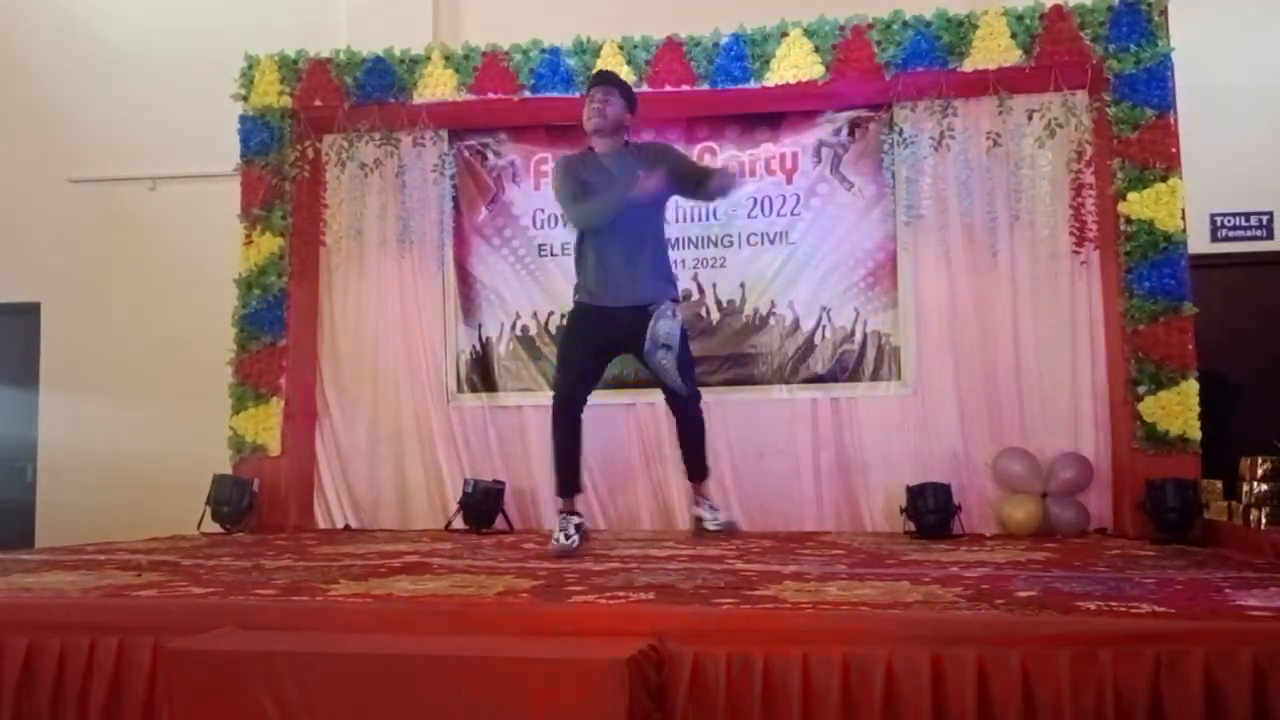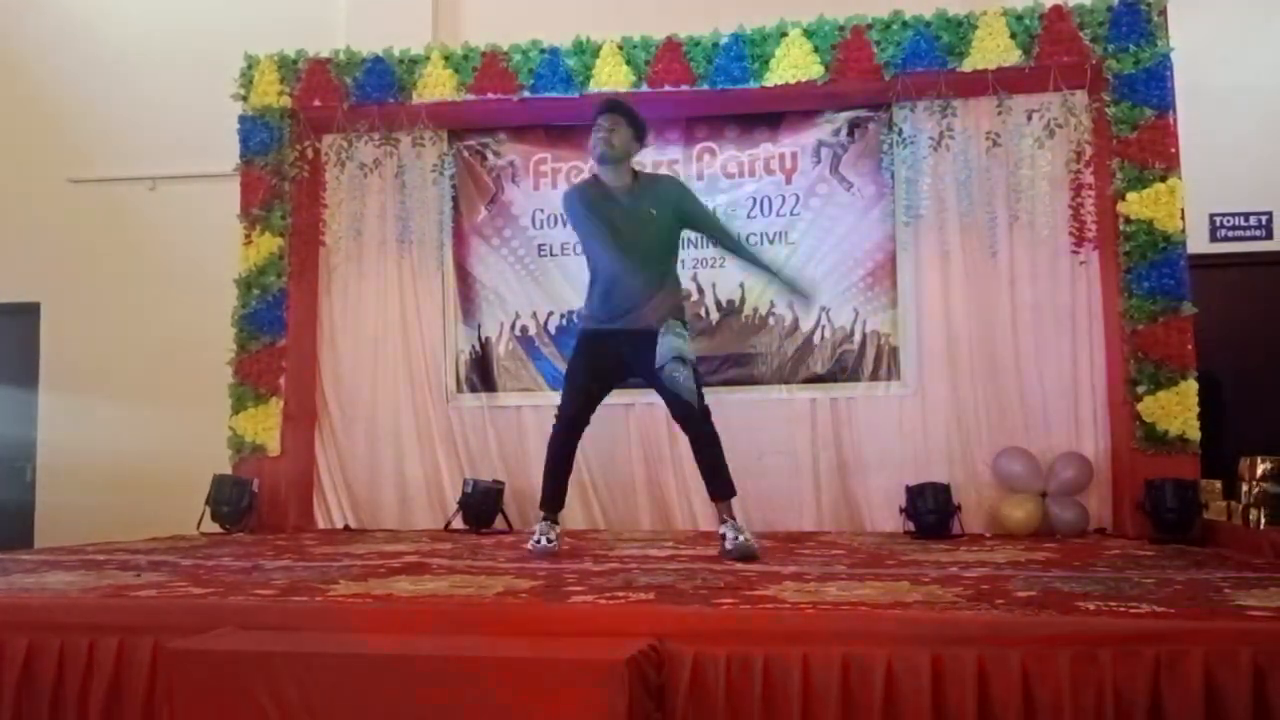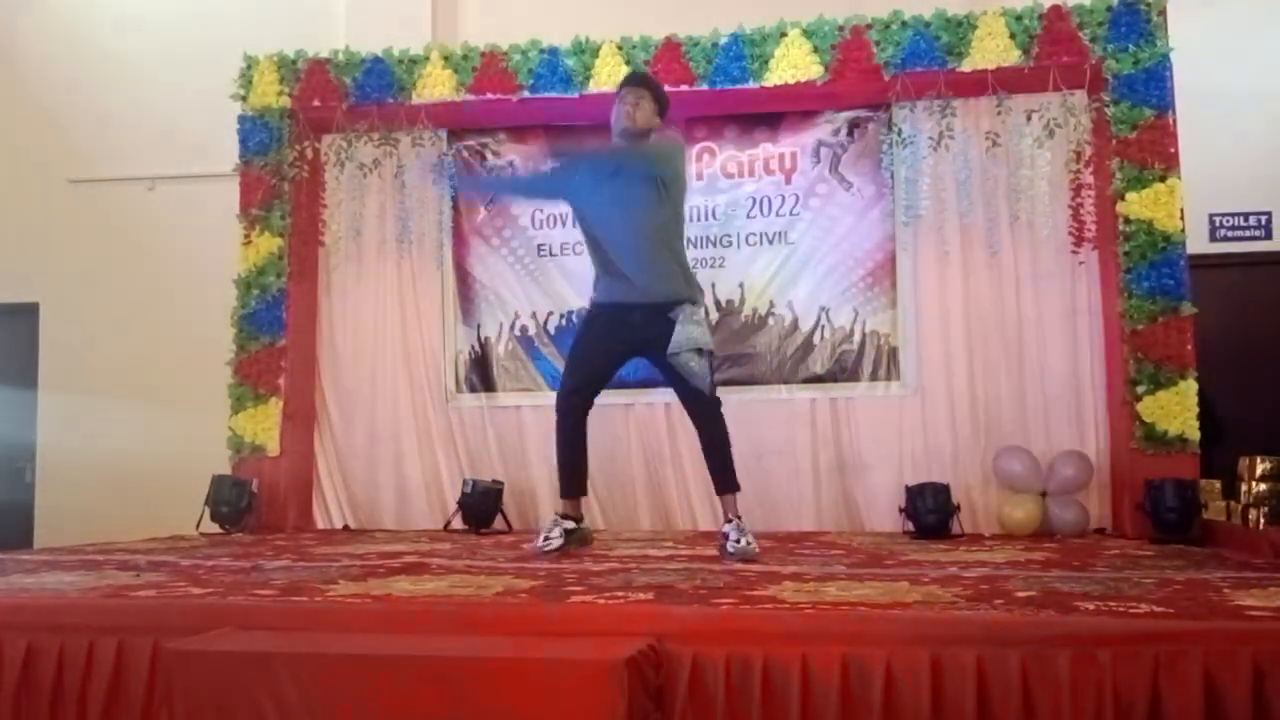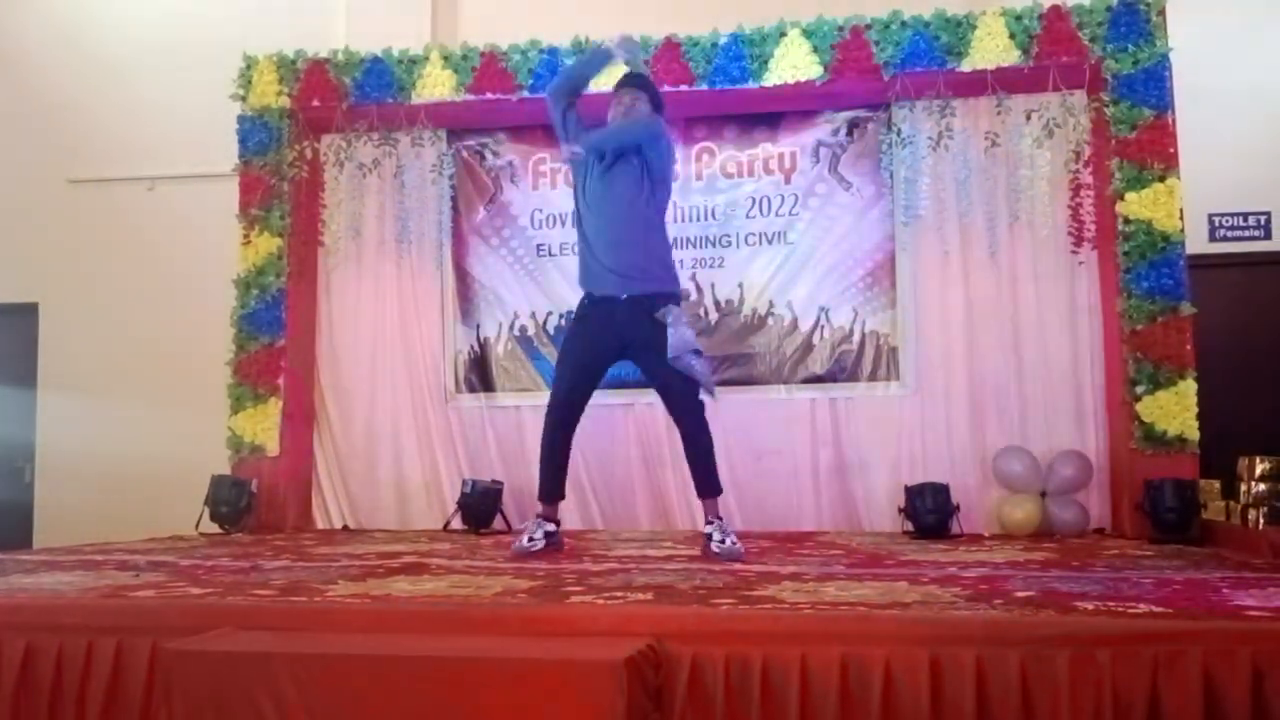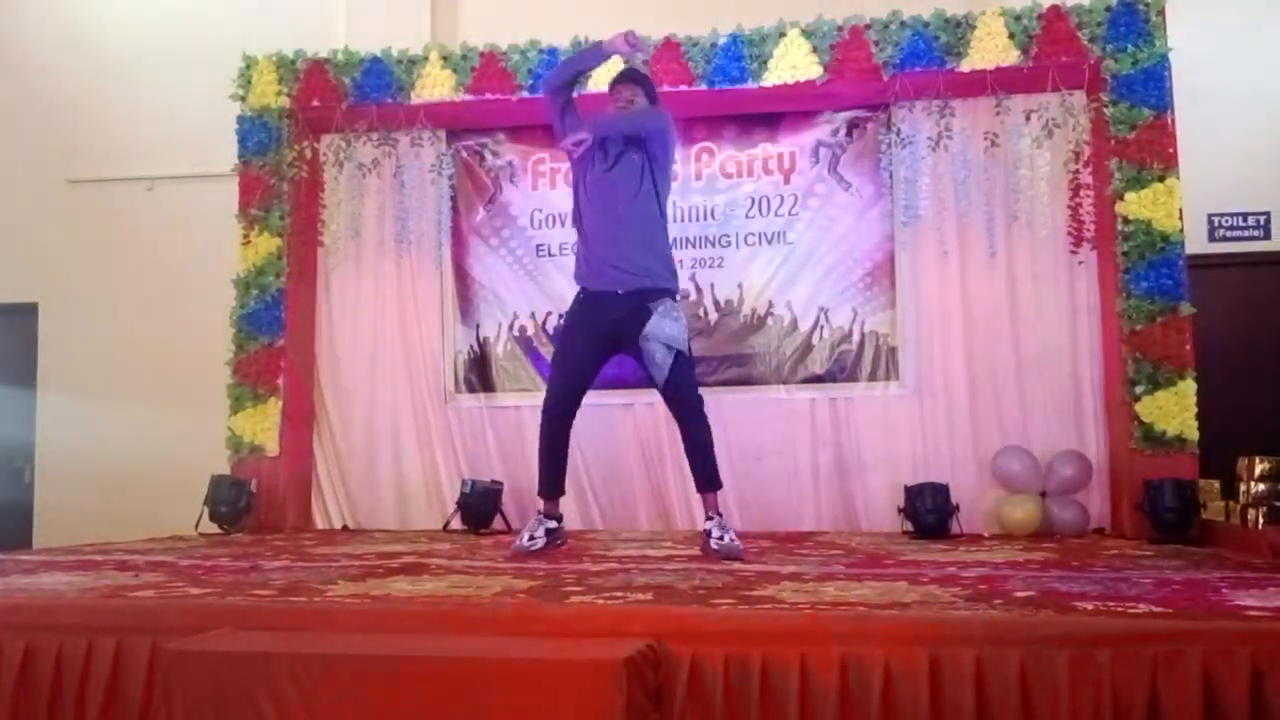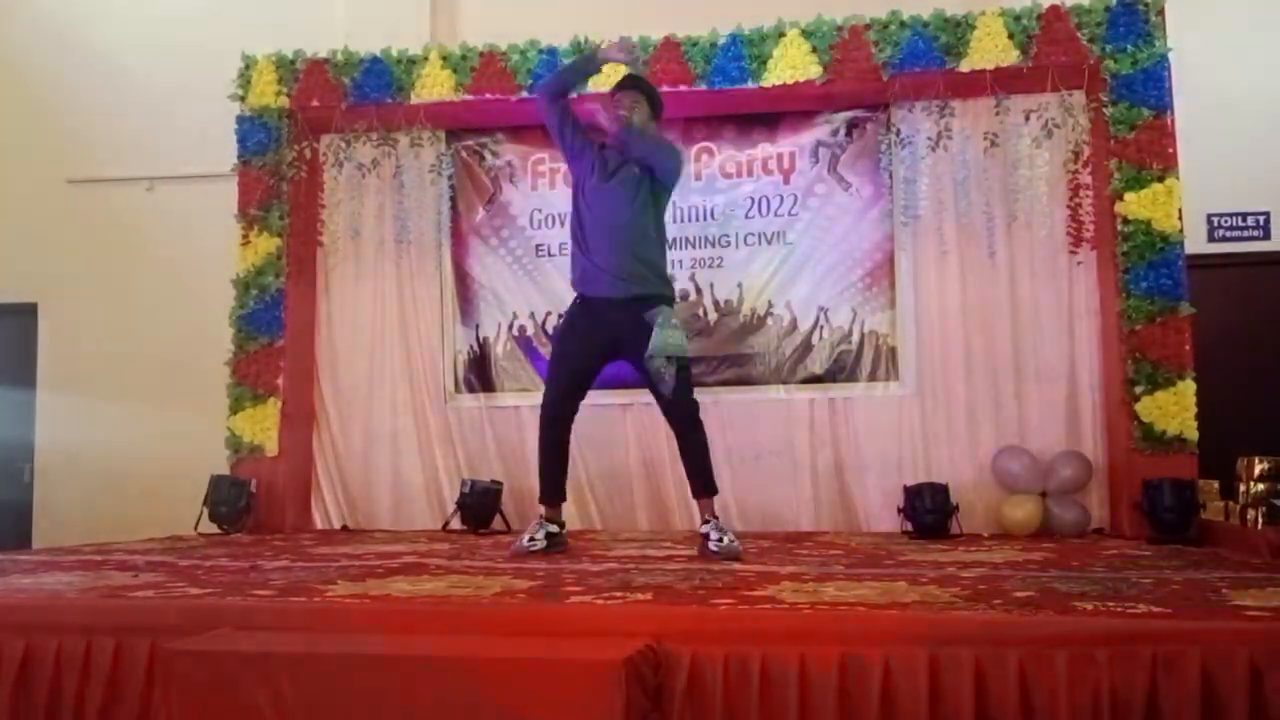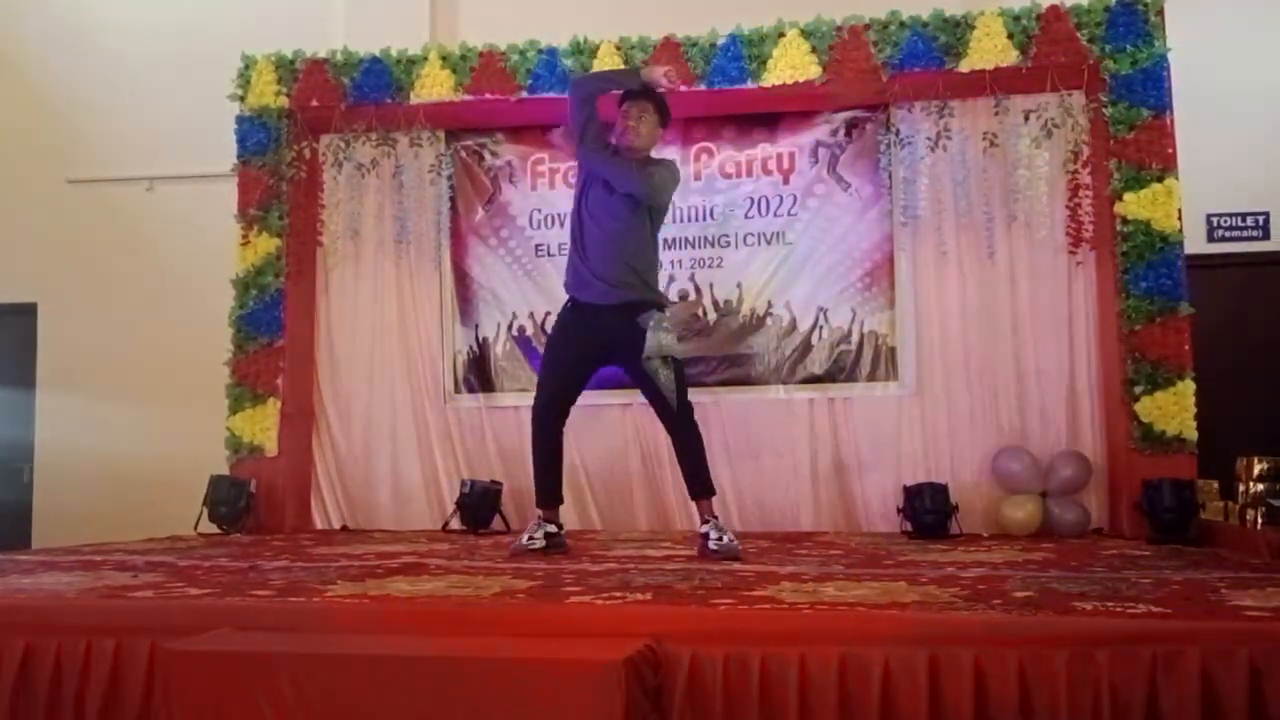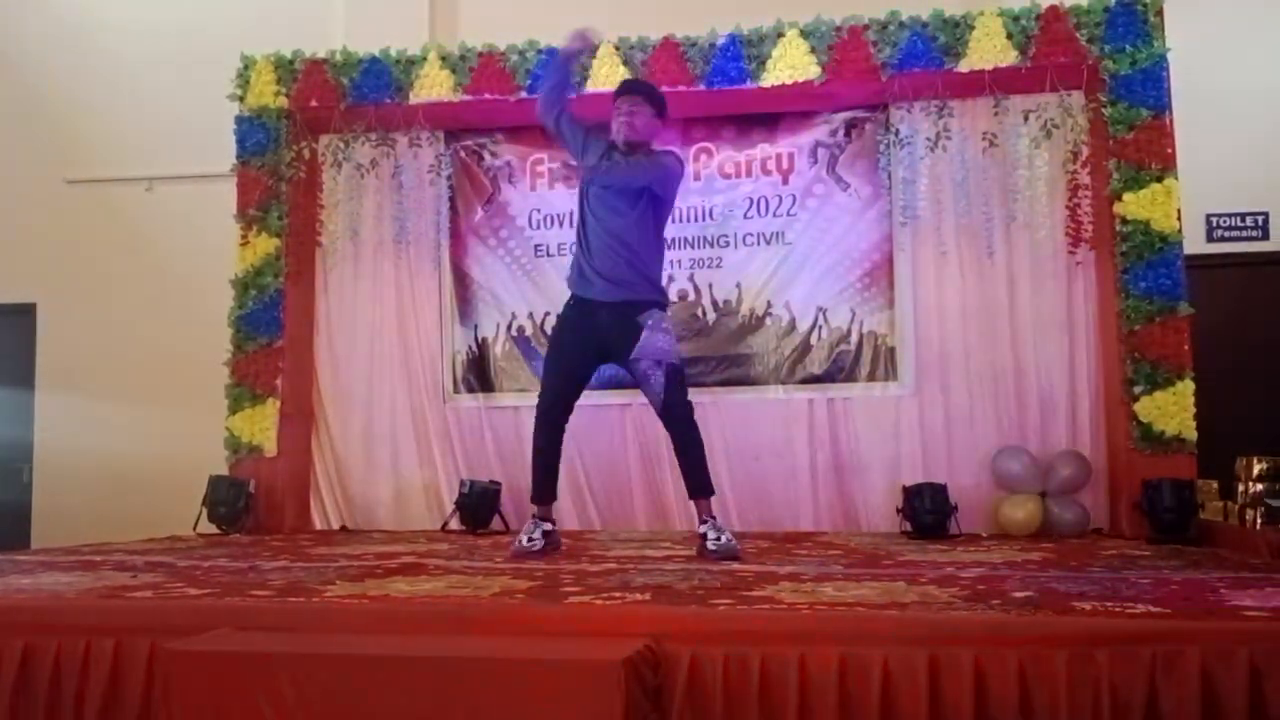
dt=0.2s
person 1, frame 1
left shoulder: (652, 154)
right shoulder: (569, 167)
left elbow: (707, 182)
right elbow: (581, 215)
left wrist: (725, 177)
right wrist: (635, 194)
left hip: (653, 303)
right hip: (593, 306)
left knee: (685, 399)
right knee: (566, 405)
left ankle: (701, 502)
right ankle: (570, 515)
person 1, frame 2
left shoulder: (666, 190)
right shoulder: (579, 198)
left elbow: (720, 234)
right elbow: (604, 254)
left wrist: (780, 276)
right wrist: (648, 295)
left hip: (659, 330)
right hip: (604, 331)
left knee: (696, 420)
right knee: (567, 424)
left ankle: (728, 523)
right ankle: (547, 522)
person 1, frame 3
left shoulder: (666, 154)
right shoulder: (579, 169)
left elbow: (623, 154)
right elbow: (521, 183)
left wrist: (570, 154)
right wrist: (461, 180)
left hip: (669, 307)
right hip: (609, 311)
left knee: (705, 407)
right knee: (571, 402)
left ankle: (731, 521)
right ankle: (571, 515)
person 1, frame 4
left shoulder: (653, 154)
right shoulder: (586, 152)
left elbow: (651, 129)
right elbow: (560, 93)
left wrist: (592, 141)
right wrist: (607, 55)
left hip: (653, 305)
right hip: (598, 307)
left knee: (688, 411)
right knee: (561, 410)
left ankle: (715, 524)
right ankle: (546, 519)
person 1, frame 5
left shoulder: (652, 150)
right shoulder: (584, 147)
left elbow: (659, 122)
right elbow: (554, 87)
left wrist: (597, 126)
right wrist: (607, 50)
left hip: (651, 300)
right hip: (593, 302)
left knee: (687, 405)
right knee: (557, 405)
left ankle: (714, 521)
right ankle: (548, 518)
person 1, frame 6
left shoulder: (659, 157)
right shoulder: (584, 151)
left elbow: (667, 155)
right elbow: (550, 94)
left wrist: (613, 148)
right wrist: (601, 57)
left hip: (646, 308)
right hip: (590, 308)
left knee: (683, 412)
right knee: (555, 410)
left ankle: (711, 524)
right ankle: (549, 521)
person 1, frame 7
left shoulder: (662, 171)
right shoulder: (597, 155)
left elbow: (639, 183)
right elbow: (580, 91)
left wrist: (591, 159)
right wrist: (641, 74)
left hip: (636, 314)
right hip: (582, 313)
left knee: (678, 415)
right knee: (546, 412)
left ankle: (709, 525)
right ankle: (547, 523)
person 1, frame 8
left shoulder: (665, 165)
right shoulder: (594, 148)
left elbow: (640, 176)
right elbow: (551, 110)
left wrist: (593, 166)
right wrist: (569, 54)
left hip: (638, 313)
right hip: (585, 310)
left knee: (677, 412)
right knee: (549, 412)
left ankle: (708, 523)
right ankle: (541, 521)
